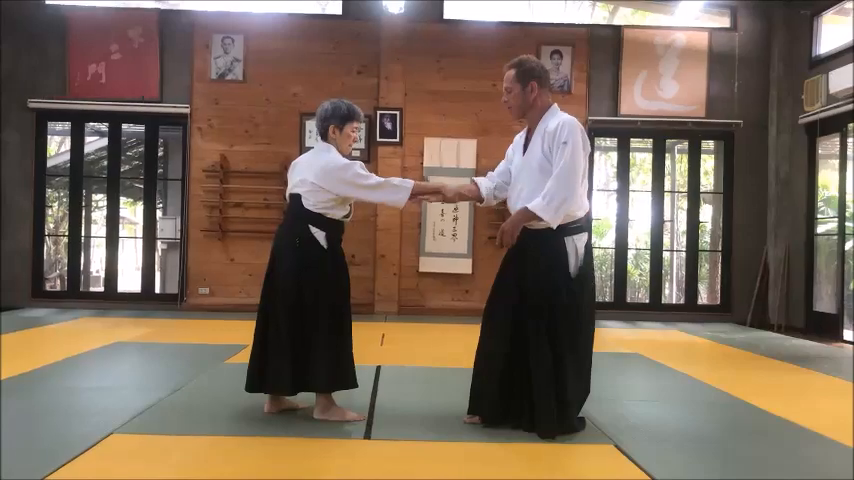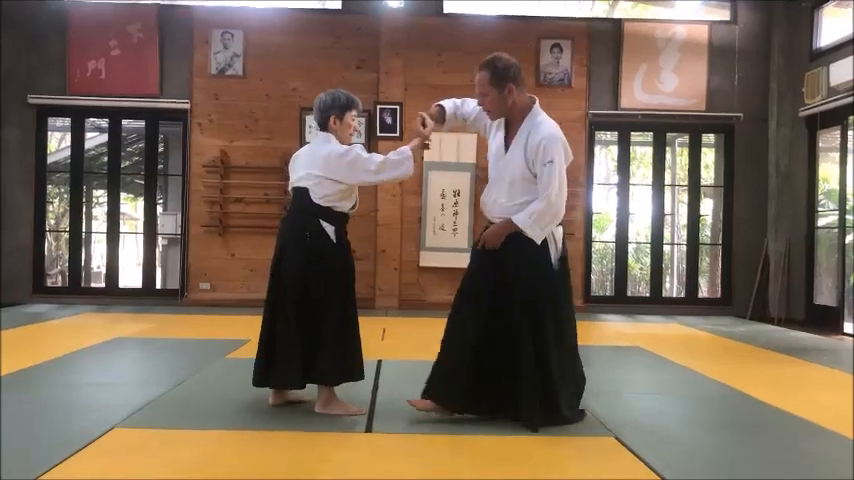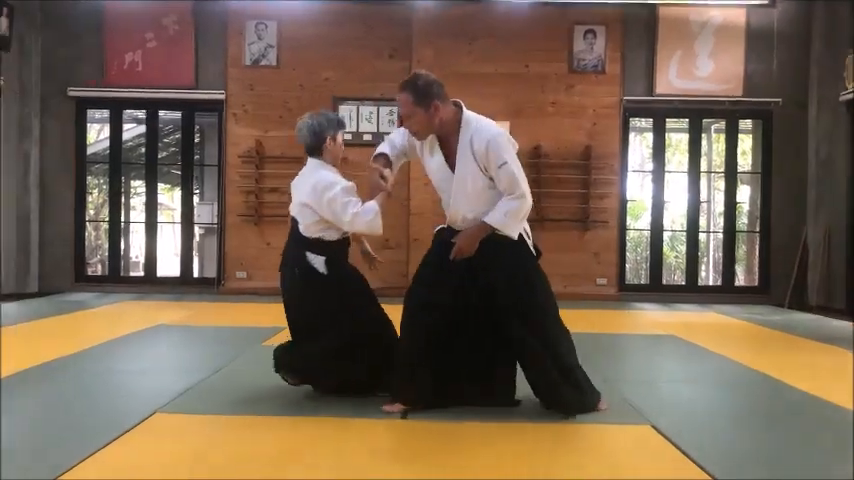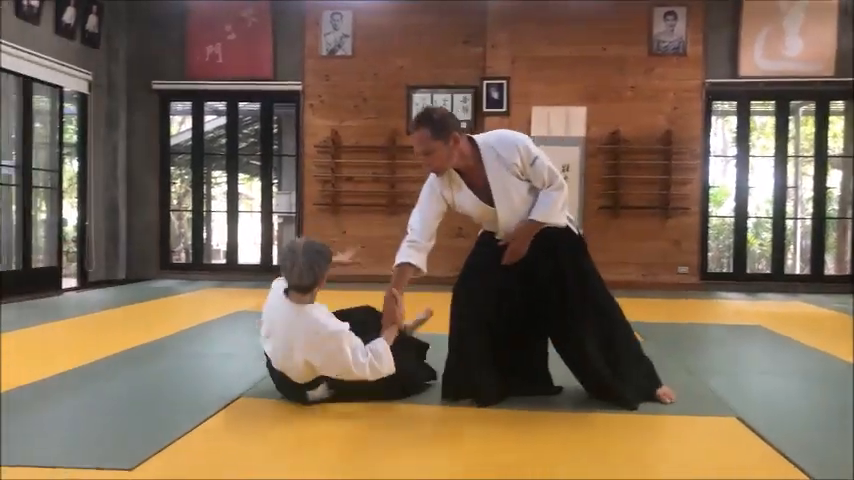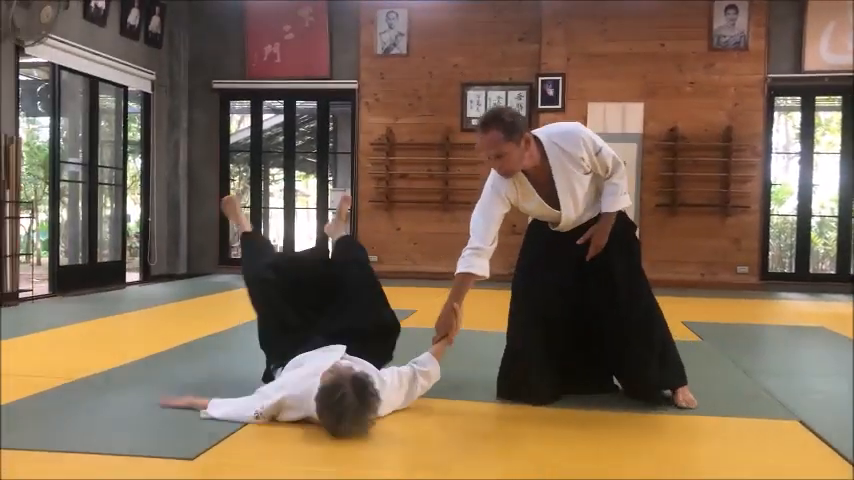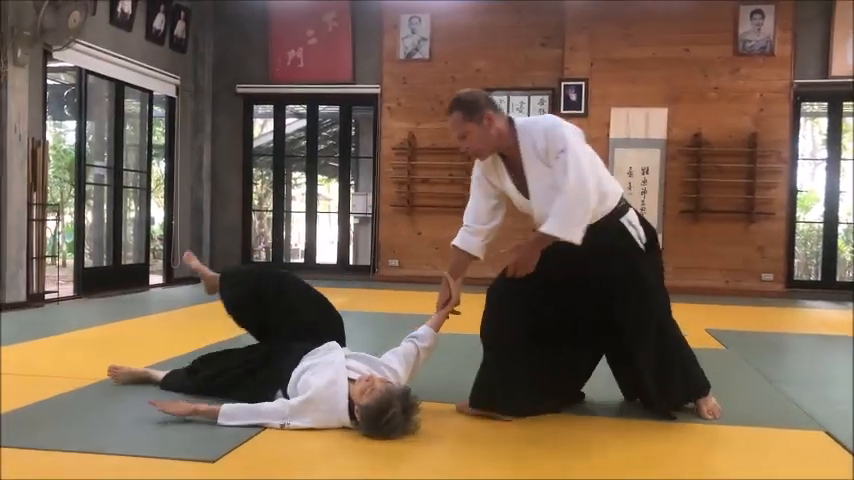
dt=0.4s
person 1, frame 1
left shoulder: (565, 128)
right shoulder: (522, 139)
left elbow: (562, 193)
right elbow: (495, 184)
left wrist: (518, 219)
right wrist: (453, 193)
left hip: (560, 247)
right hip: (529, 244)
left knee: (555, 335)
right knee: (504, 324)
left ankle: (557, 416)
right ankle: (498, 407)
person 1, frame 2
left shoulder: (546, 136)
right shoulder: (496, 119)
left elbow: (551, 205)
right elbow: (458, 109)
left wrist: (505, 228)
right wrist: (433, 115)
left hip: (534, 246)
right hip: (498, 237)
left knee: (539, 331)
right knee: (470, 316)
left ankle: (553, 407)
right ankle: (448, 394)
person 1, frame 3
left shoulder: (488, 137)
right shoulder: (420, 134)
left elbow: (519, 198)
right elbow: (395, 142)
left wrist: (477, 233)
right wrist: (381, 163)
left hip: (501, 241)
right hip: (455, 237)
left knee: (533, 321)
right knee: (423, 309)
left ankle: (575, 395)
right ankle: (411, 393)
person 1, frame 4
left shoulder: (510, 145)
right shoulder: (439, 183)
left elbow: (556, 187)
right elbow: (417, 240)
left wrist: (526, 232)
right wrist: (393, 292)
left hip: (548, 236)
right hip: (498, 243)
left knee: (589, 311)
right knee: (471, 305)
left ankle: (641, 383)
right ankle: (478, 386)
person 1, frame 5
left shoulder: (572, 138)
right shoulder: (501, 184)
left elbow: (615, 171)
right elbow: (479, 247)
left wrist: (607, 224)
right wrist: (451, 308)
left hip: (600, 225)
right hip: (550, 234)
left knee: (630, 305)
right knee: (532, 302)
left ankle: (672, 381)
right ankle: (532, 384)
person 1, frame 6
left shoulder: (551, 132)
right shoulder: (486, 167)
left elbow: (577, 198)
right elbow: (475, 228)
left wrist: (534, 246)
right wrist: (450, 281)
left hip: (612, 232)
right hip: (560, 237)
left knee: (643, 318)
right knee: (509, 300)
left ankle: (694, 391)
right ankle: (505, 397)
person 2, frame 1
left shoulder: (302, 162)
right shoulder: (338, 167)
right elbow: (383, 188)
right wrist: (434, 188)
left hip: (292, 242)
right hip: (315, 247)
left knee: (287, 319)
right knee: (325, 323)
left ankle: (275, 395)
right ankle: (324, 402)
person 2, frame 2
left shoulder: (303, 154)
right shoulder: (340, 155)
right elbow: (384, 166)
right wrist: (419, 141)
left hip: (296, 234)
right hip: (320, 239)
left knee: (291, 312)
right knee: (330, 315)
left ankle: (280, 388)
right ankle: (326, 396)
person 2, frame 3
left shoulder: (309, 175)
right shoulder: (328, 182)
right elbow: (358, 220)
left wrist: (361, 244)
right wrist: (380, 195)
left hip: (302, 263)
right hip: (317, 267)
right knee: (355, 325)
person 2, frame 4
left shoulder: (277, 291)
right shoulder: (326, 330)
left elbow: (292, 276)
right elbow: (370, 365)
right wrist: (392, 327)
left knee: (363, 317)
left ankle: (403, 331)
person 2, frame 5
left shoulder: (294, 397)
right shoulder: (381, 393)
left elbow: (237, 407)
right elbow: (416, 376)
left wrist: (196, 402)
right wrist: (443, 341)
left hip: (290, 358)
left knee: (269, 278)
left ankle: (246, 229)
right ankle: (339, 234)
person 2, frame 6
left shoulder: (322, 407)
right shoulder: (390, 375)
left elbow: (258, 412)
right elbow: (414, 345)
left wrist: (199, 410)
right wrist: (442, 311)
left hip: (288, 369)
right hip: (325, 347)
left knee: (208, 371)
right knee: (270, 284)
left ankle: (154, 376)
right ankle: (220, 280)
